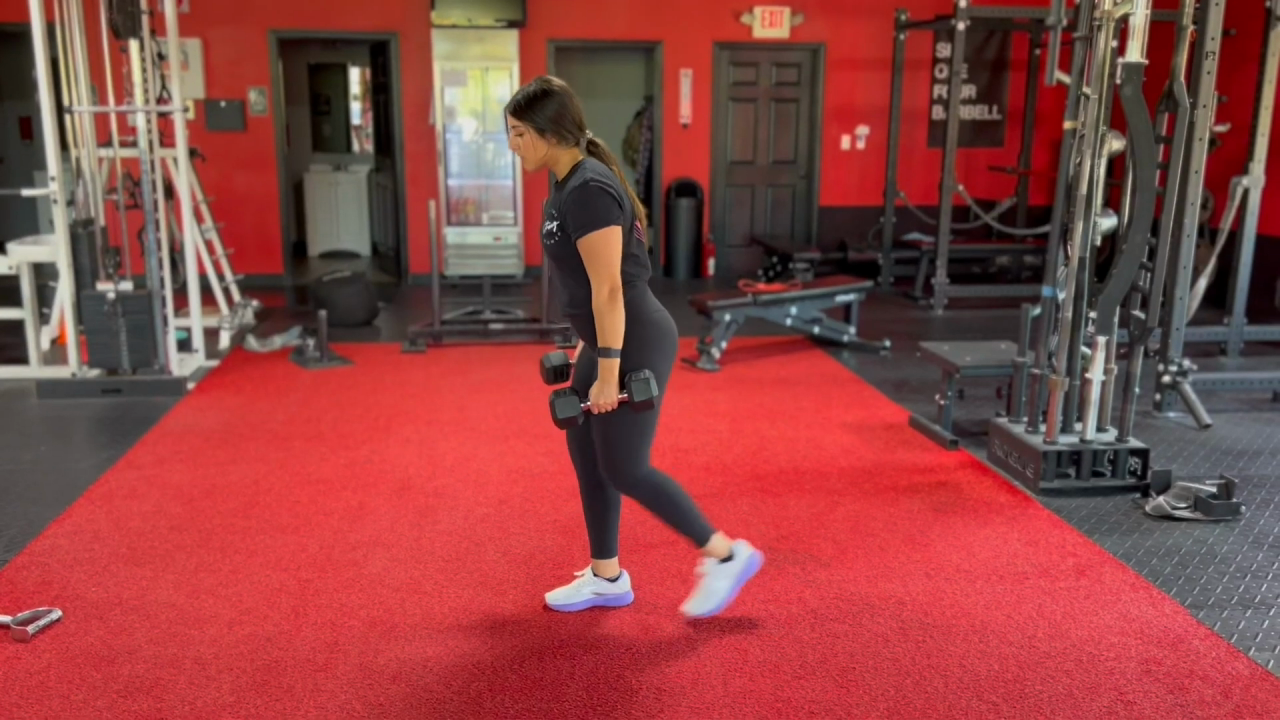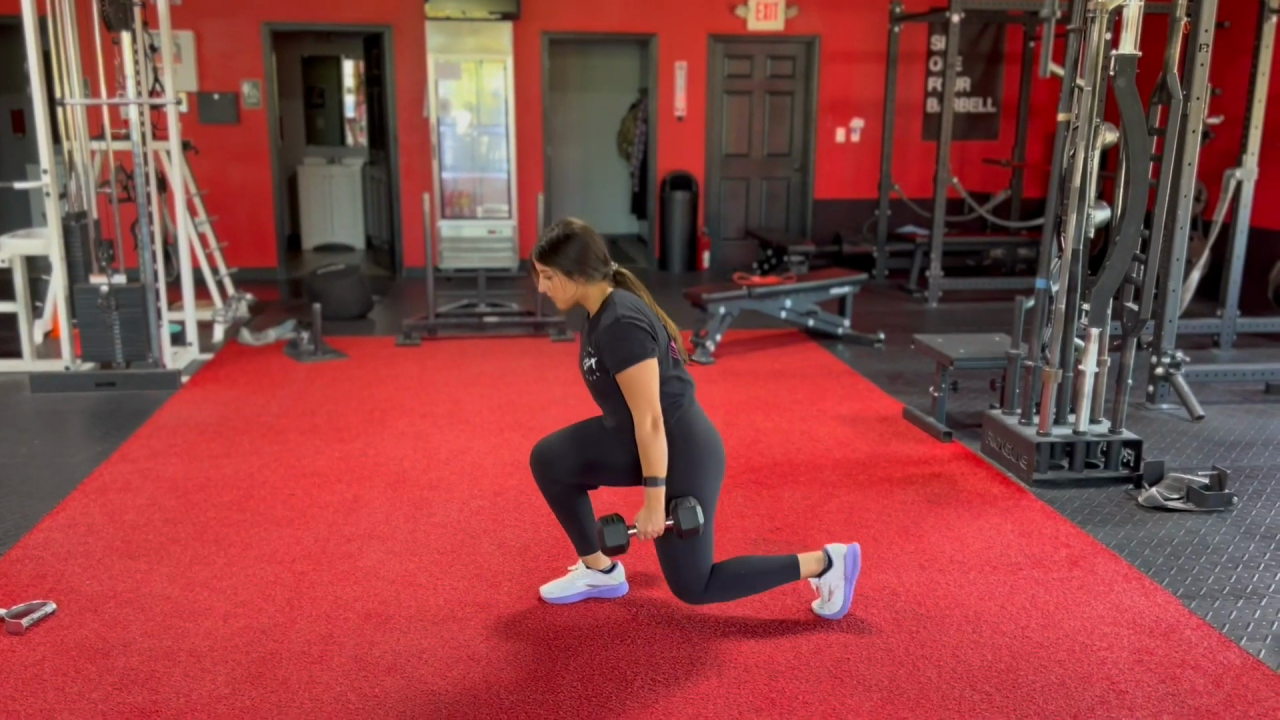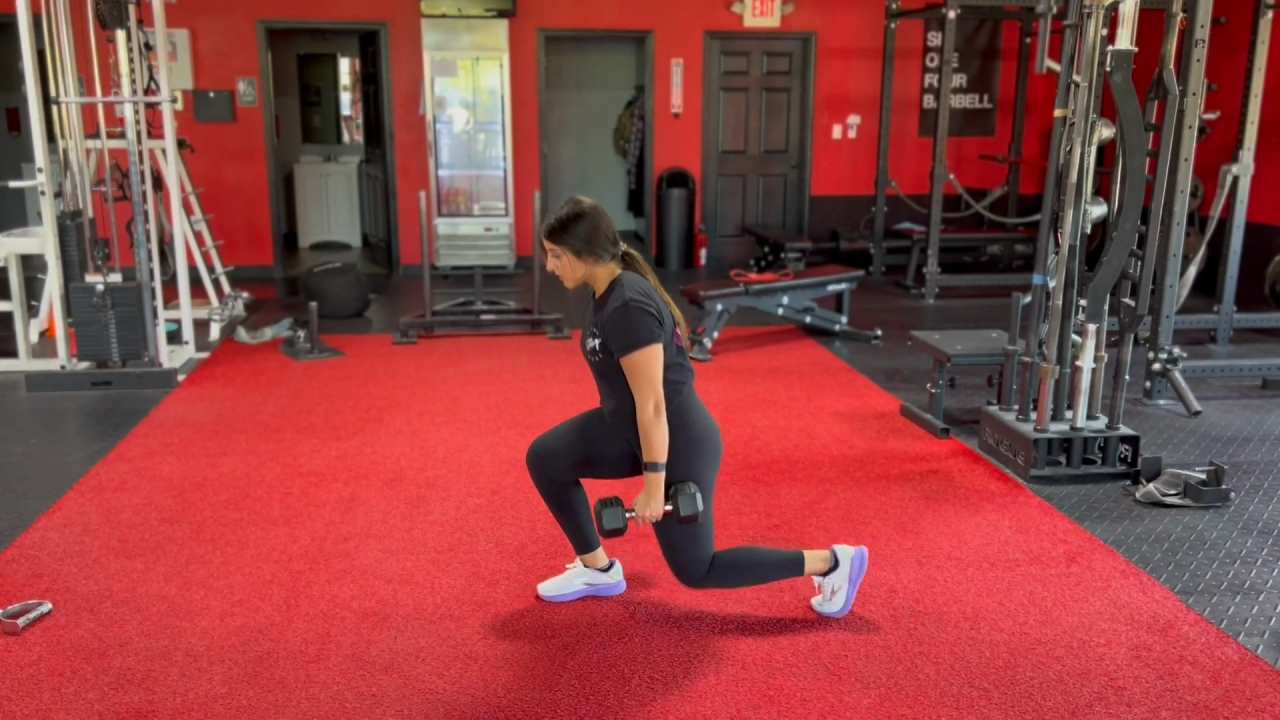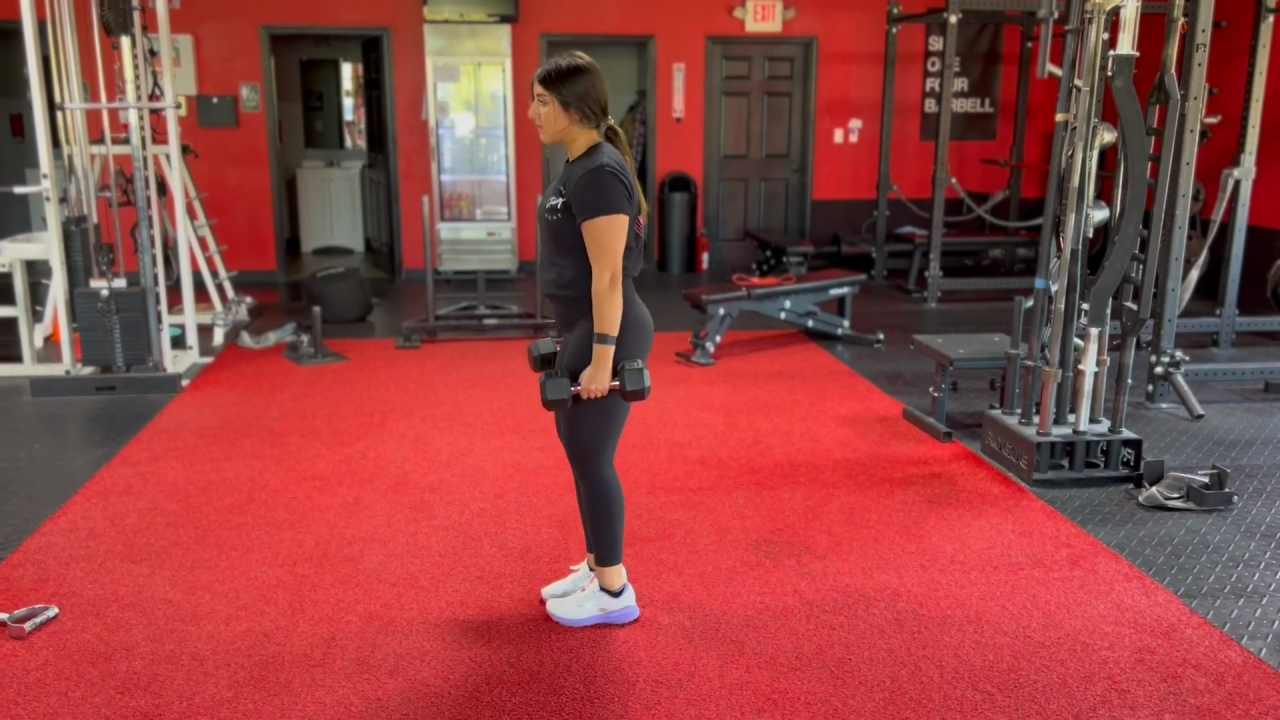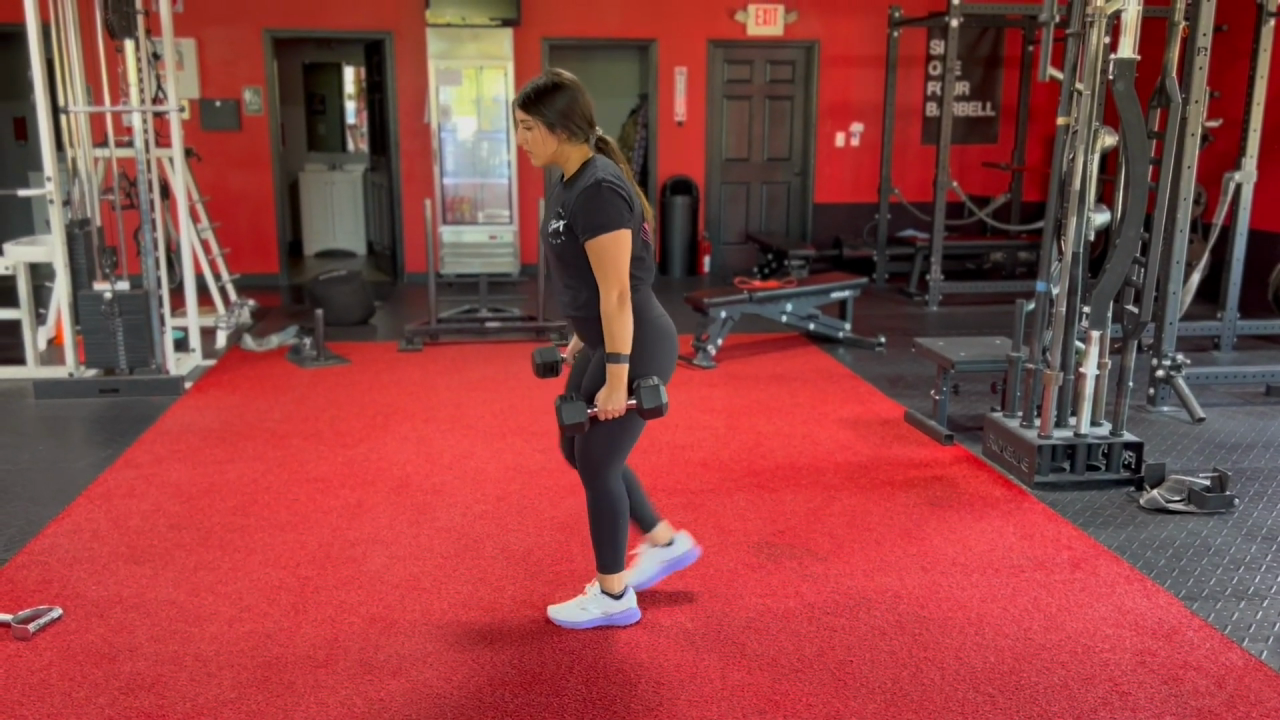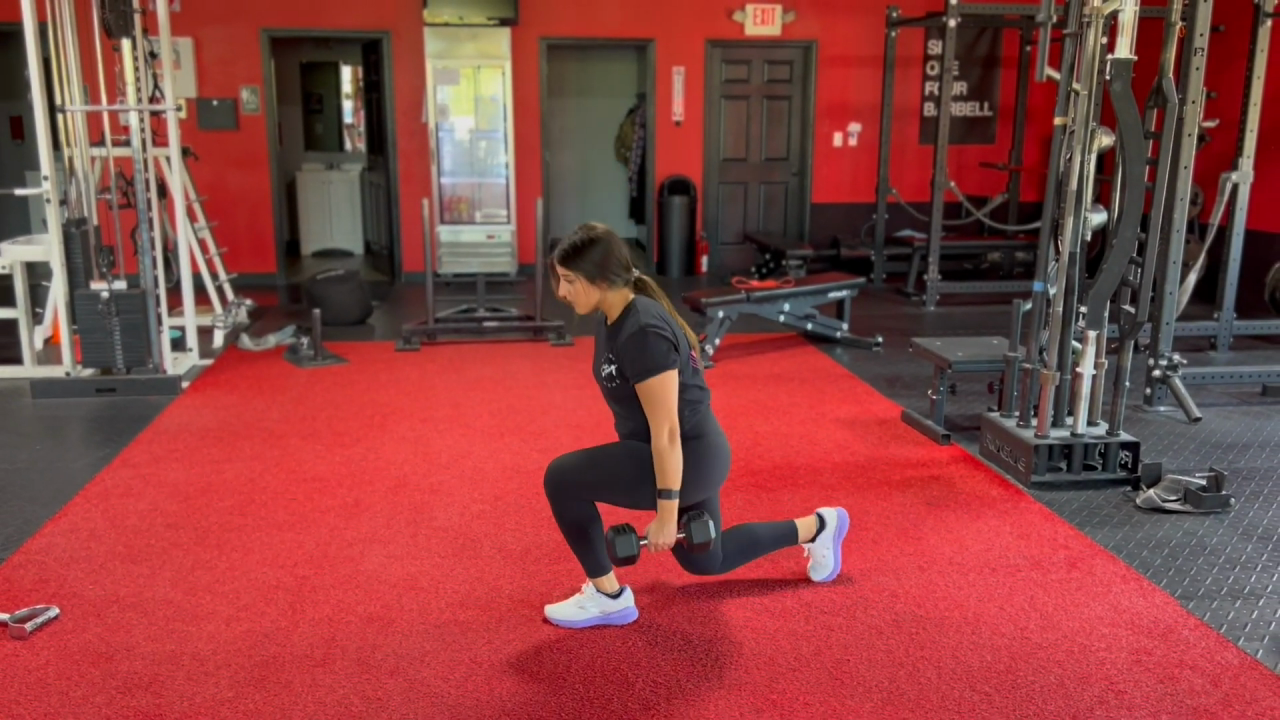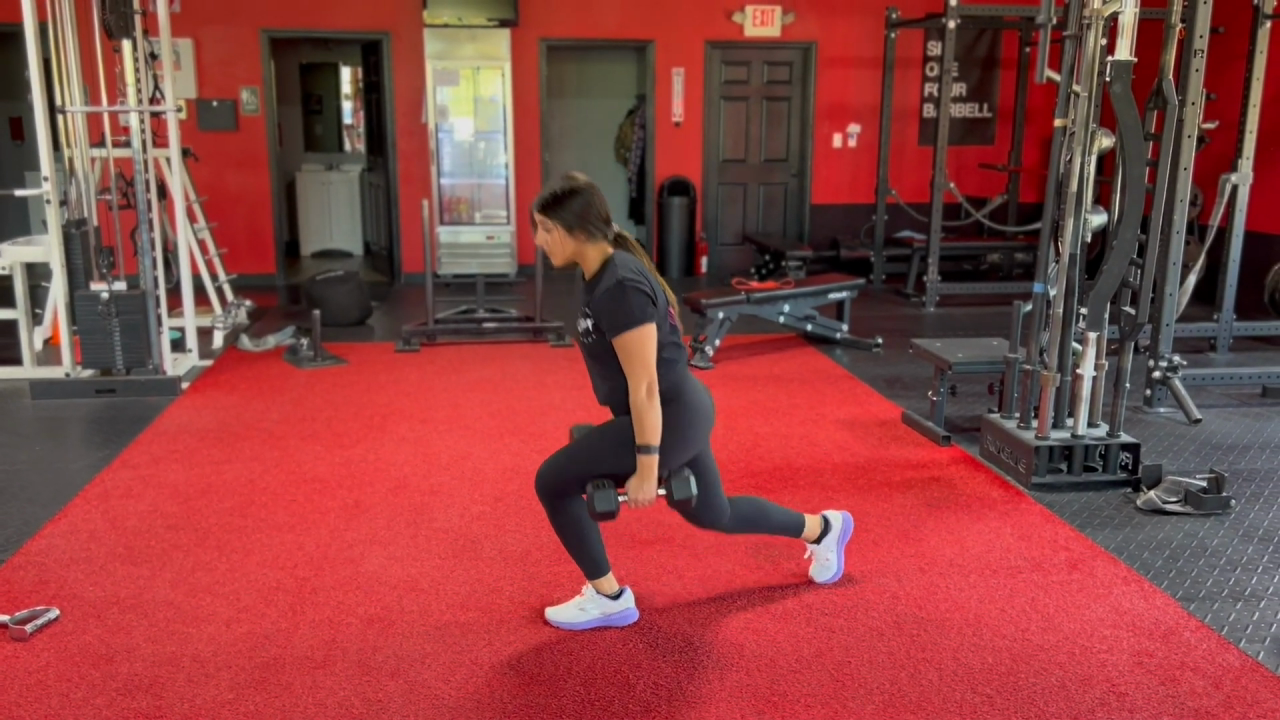
dt=0.7s
person 1, frame 1
left shoulder: (587, 190)
right shoulder: (570, 184)
left elbow: (609, 289)
left wrist: (608, 372)
right wrist: (593, 353)
left hip: (636, 342)
right hip: (609, 339)
left knee: (624, 467)
right knee: (586, 454)
left ankle: (726, 555)
right ankle: (607, 577)
person 1, frame 2
left shoulder: (620, 325)
right shoulder: (604, 311)
left elbow: (650, 420)
left wrist: (654, 499)
right wrist: (607, 463)
left hip: (682, 453)
right hip: (648, 442)
left knee: (691, 586)
right knee: (548, 460)
left ankle: (826, 563)
right ankle: (599, 570)
person 1, frame 3
left shoulder: (628, 308)
right shoulder: (608, 293)
left elbow: (652, 405)
left wrist: (654, 485)
right wrist: (611, 449)
left hip: (680, 442)
right hip: (638, 430)
left knee: (694, 569)
right knee: (545, 458)
left ankle: (832, 562)
right ankle: (598, 568)
person 1, frame 4
left shoulder: (600, 174)
right shoulder: (581, 166)
left elbow: (608, 276)
left wrist: (602, 359)
left hip: (607, 333)
right hip: (584, 330)
left knee: (590, 460)
right knee: (580, 453)
left ankle: (614, 593)
right ankle: (598, 568)
person 1, frame 5
left shoulder: (598, 190)
right shoulder: (571, 181)
left elbow: (617, 292)
left wrist: (617, 379)
right wrist: (581, 339)
left hip: (636, 349)
right hip: (606, 343)
left knee: (597, 462)
right knee: (580, 452)
left ankle: (614, 595)
right ankle: (663, 542)
person 1, frame 6
left shoulder: (642, 334)
right shoulder: (616, 317)
left elbow: (666, 431)
left wrist: (666, 512)
right wrist: (630, 465)
left hip: (691, 457)
right hip: (686, 453)
left knee: (563, 479)
right knee: (705, 558)
left ankle: (608, 596)
right ankle: (819, 527)
person 1, frame 7
left shoulder: (619, 287)
right shoulder: (601, 274)
left elbow: (644, 385)
left wrist: (645, 470)
right wrist: (622, 436)
left hip: (671, 420)
right hip: (677, 414)
left knee: (555, 481)
right knee: (711, 511)
left ankle: (608, 597)
right ankle: (823, 529)
